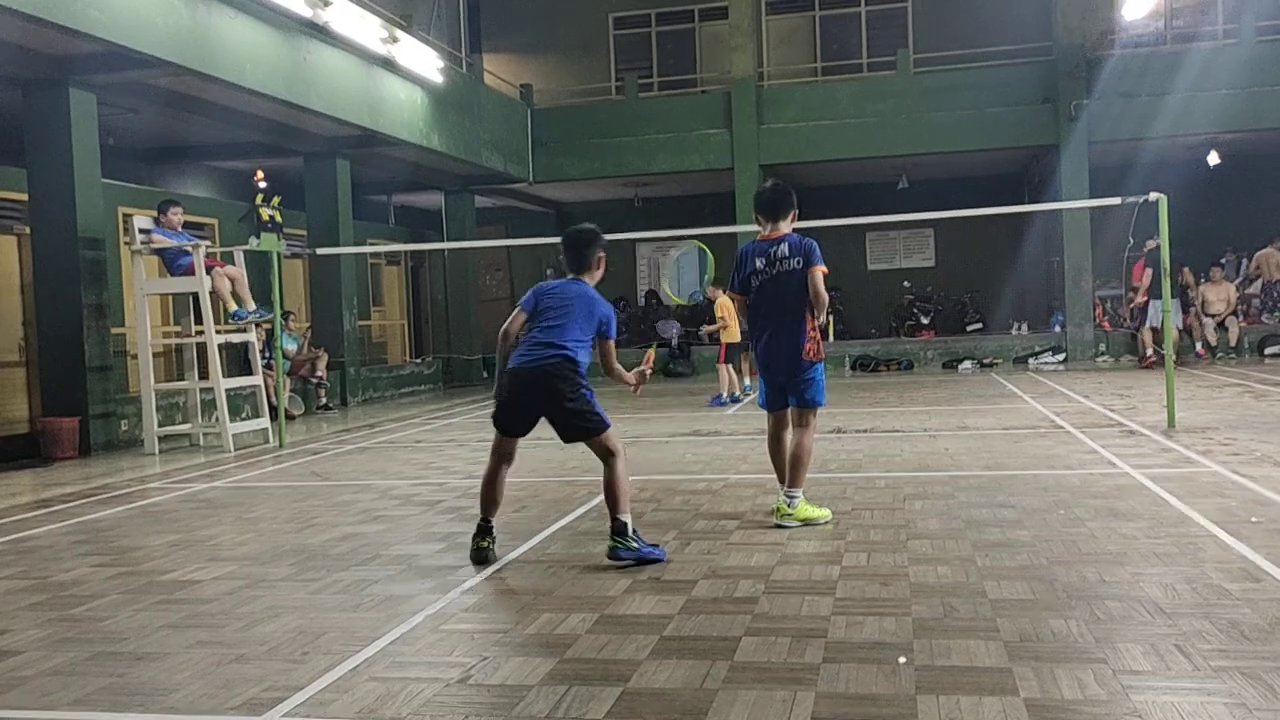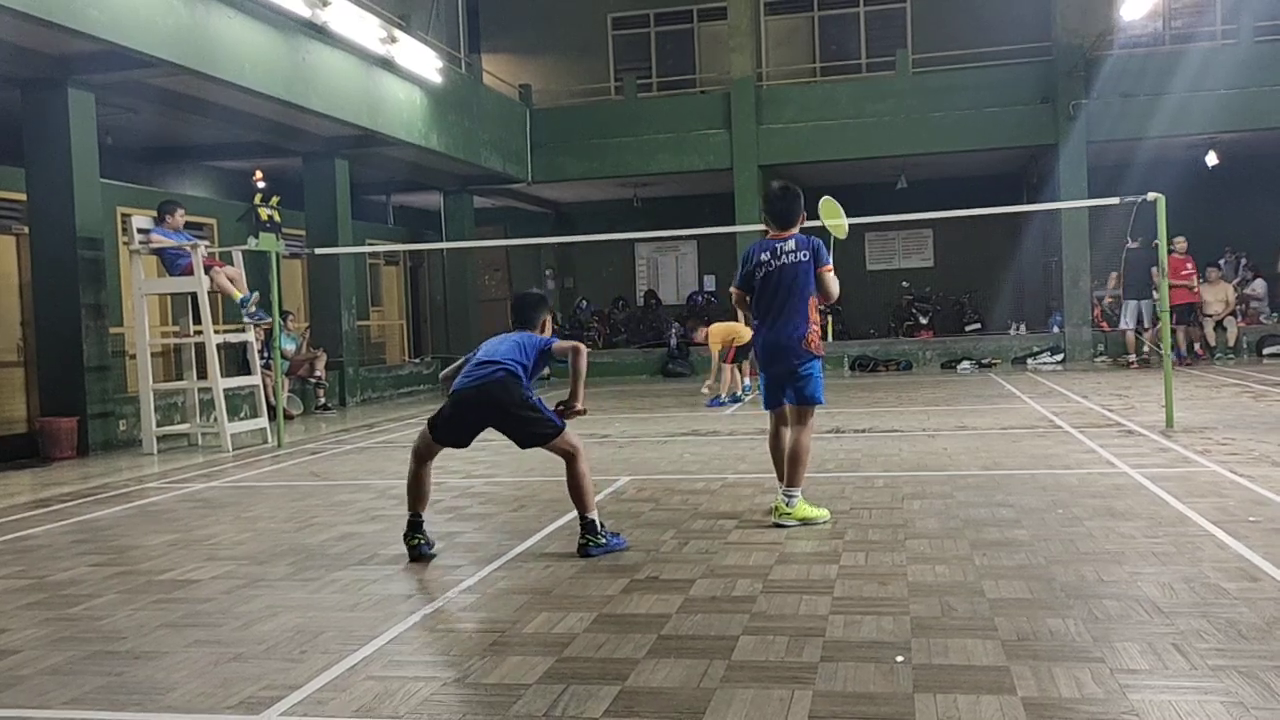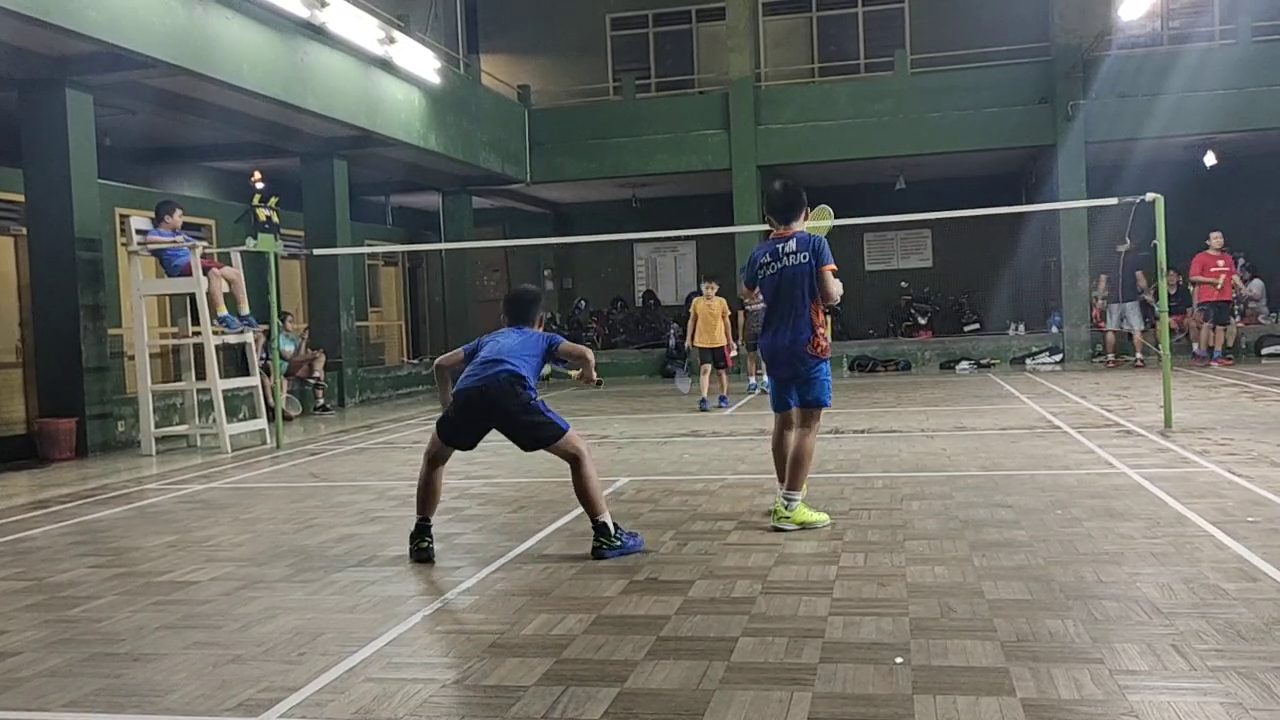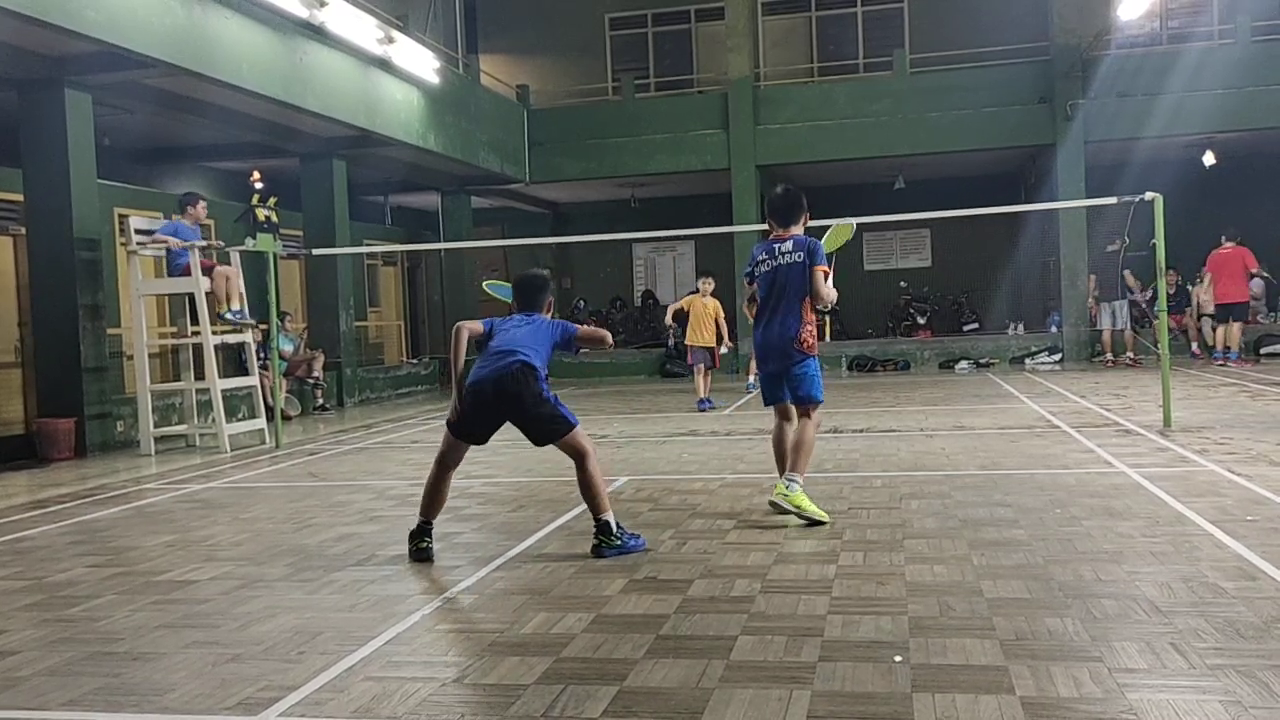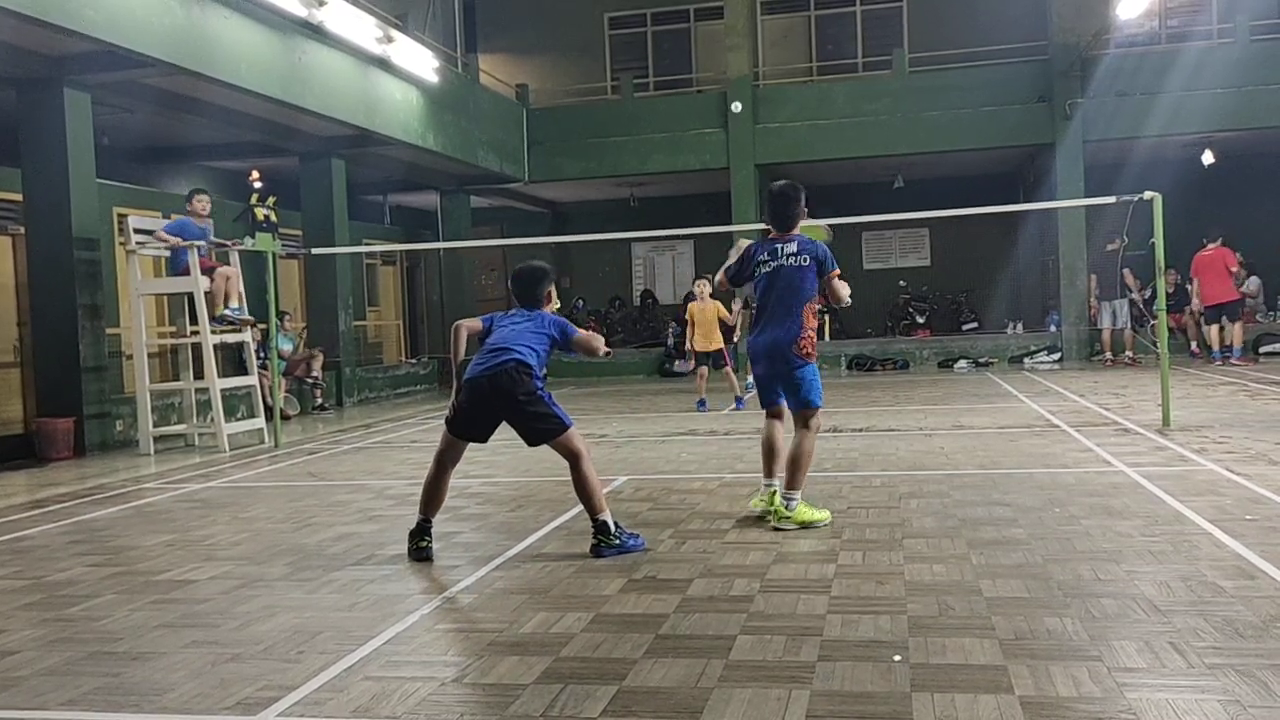
dt=1s
person 1, frame 1
left shoulder: (746, 254)
right shoulder: (805, 246)
left elbow: (740, 306)
right elbow: (818, 295)
right wrist: (820, 315)
left hip: (766, 352)
right hip: (802, 348)
left knee: (777, 422)
right knee: (803, 423)
left ankle: (787, 496)
right ankle: (792, 503)
person 1, frame 2
left shoulder: (754, 252)
right shoulder: (813, 246)
left elbow: (738, 300)
right elbow: (830, 294)
right wrist: (835, 282)
left hip: (767, 346)
right hip: (802, 344)
left knee: (779, 420)
right knee: (801, 421)
left ankle: (785, 495)
right ankle: (791, 503)
person 1, frame 3
left shoulder: (760, 252)
right shoulder: (815, 244)
left elbow: (749, 290)
right elbow: (829, 296)
right wrist: (838, 289)
left hip: (774, 347)
right hip: (808, 345)
left knee: (784, 421)
right knee: (807, 424)
left ankle: (785, 493)
right ankle: (789, 507)
person 1, frame 4
left shoulder: (759, 252)
right shoulder: (810, 246)
left elbow: (752, 295)
right elbow: (819, 296)
right wrist: (832, 295)
left hip: (765, 344)
right hip: (797, 342)
left knee: (783, 415)
right knee: (808, 415)
left ankle: (786, 486)
right ankle: (790, 487)
person 1, frame 5
left shoulder: (754, 251)
right shoulder: (816, 250)
left elbow: (722, 282)
right elbow: (839, 298)
left wrist: (735, 253)
right wrist: (844, 289)
left hip: (760, 348)
right hip: (795, 348)
left knee: (774, 415)
right knee: (808, 423)
left ankle: (767, 493)
right ankle: (789, 506)
person 2, frame 1
left shoulder: (542, 291)
right shoulder: (602, 308)
left elbow: (507, 332)
right elbow: (610, 368)
left wrist: (502, 380)
right wrist: (632, 378)
left hip: (520, 375)
right hip: (563, 378)
left knee: (501, 457)
right knee: (613, 454)
left ankle: (484, 536)
right ankle: (623, 536)
person 2, frame 2
left shoulder: (491, 342)
right shoulder: (541, 342)
left elbow: (445, 377)
right elbow: (578, 349)
right wrist: (575, 400)
left hip: (463, 395)
right hip: (506, 392)
left knee: (421, 453)
right knee: (573, 450)
left ankle: (415, 535)
right ankle: (592, 533)
person 2, frame 3
left shoulder: (488, 339)
right shoulder: (544, 338)
left elbow: (441, 364)
right elbow: (584, 354)
left wrist: (447, 401)
right wrist: (588, 374)
left hip: (467, 396)
right hip: (510, 393)
left knee: (433, 458)
right knee: (578, 453)
left ankle: (421, 537)
right ankle: (606, 536)
person 2, frame 4
left shoulder: (498, 324)
right shoulder: (554, 326)
left elbow: (461, 328)
right elbow: (604, 338)
left wrist: (458, 385)
right wrist: (592, 332)
left hip: (480, 386)
right hip: (522, 384)
left knee: (445, 461)
right knee: (584, 452)
left ankle: (421, 537)
right ankle: (608, 533)
person 2, frame 5
left shoulder: (500, 318)
right shoulder: (554, 322)
left elbow: (461, 327)
right elbow: (595, 349)
left wrist: (458, 379)
right wrist: (597, 339)
left hip: (476, 383)
right hip: (517, 381)
left knee: (444, 459)
right knee: (577, 453)
left ankle: (421, 536)
right ankle: (606, 533)
